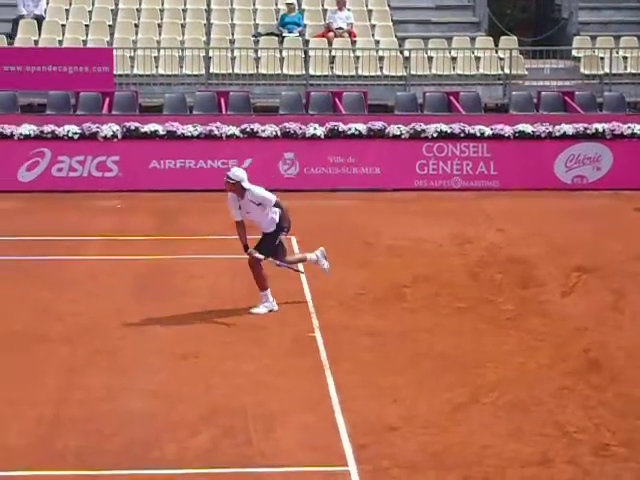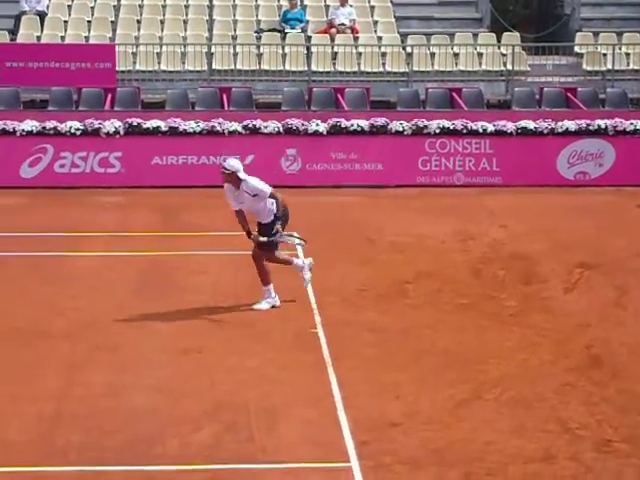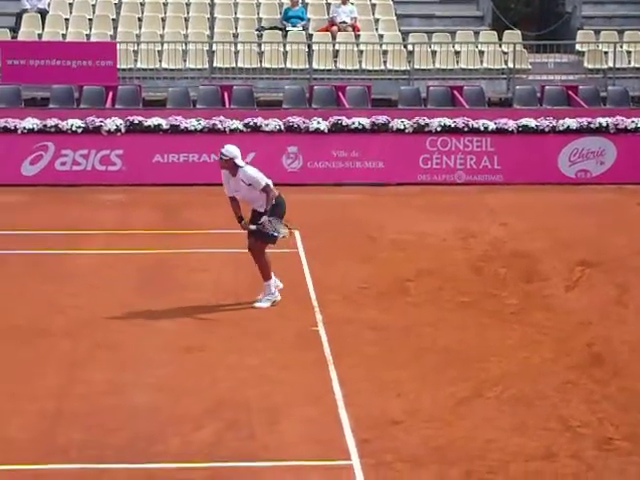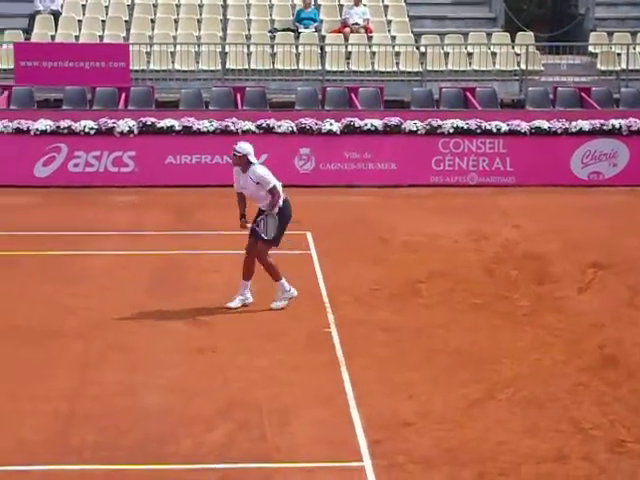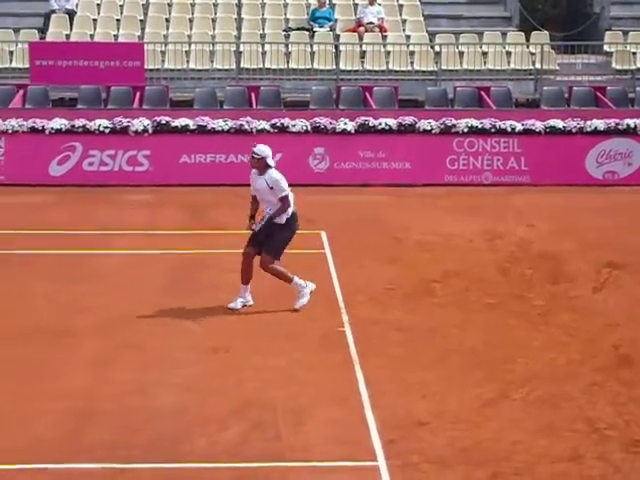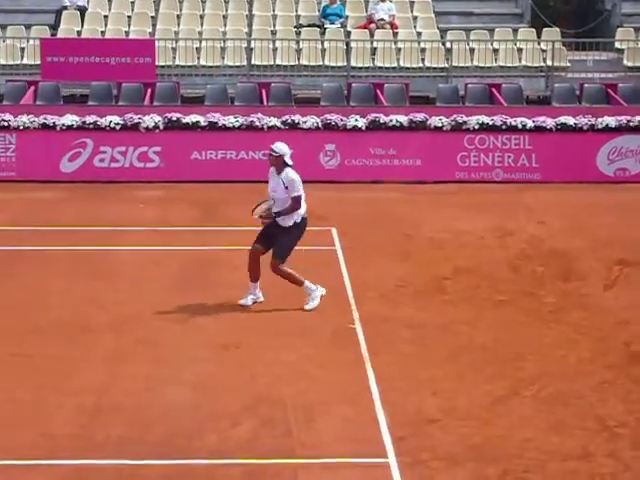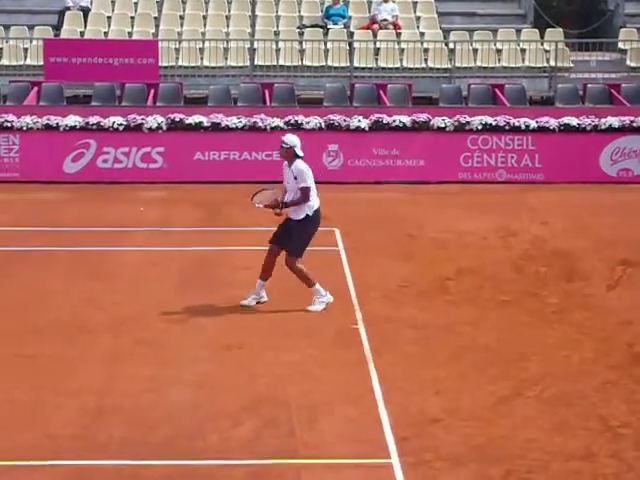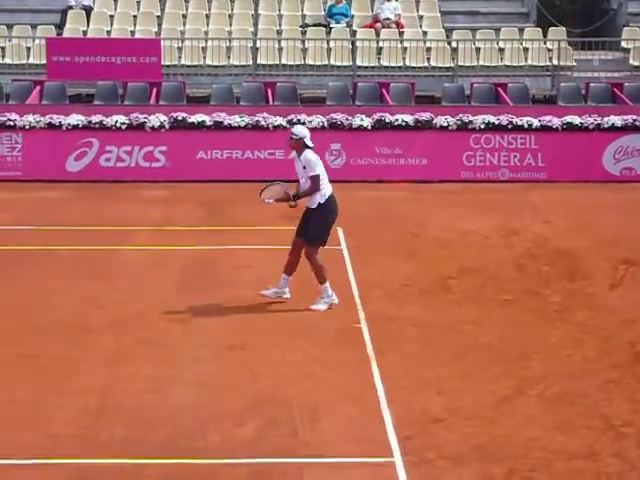
dt=0.1s
person 1, frame 1
left shoulder: (256, 193)
right shoulder: (232, 198)
left elbow: (281, 206)
right elbow: (239, 224)
left wrist: (284, 231)
right wrist: (246, 248)
left hip: (277, 226)
right hip: (269, 228)
left knee: (254, 261)
right knee: (281, 260)
left ankle: (268, 301)
right ankle: (317, 256)
person 1, frame 2
left shoulder: (252, 184)
right shoulder: (228, 189)
left elbow: (278, 198)
right elbow: (239, 213)
left wrist: (279, 222)
right wrist: (249, 233)
left hip: (277, 216)
right hip: (265, 220)
left knee: (257, 254)
right knee: (267, 256)
left ankle: (270, 297)
right ankle: (302, 264)
person 1, frame 3
left shoulder: (249, 173)
right shoulder: (225, 174)
left elbow: (270, 192)
right elbow: (233, 199)
left wrist: (267, 213)
right wrist: (240, 219)
left hip: (274, 206)
right hip: (259, 208)
left knee: (258, 247)
right knee: (253, 247)
left ankle: (271, 293)
right ankle: (272, 283)
person 1, frame 4
left shoulder: (260, 172)
right shoulder: (237, 171)
left elbow: (276, 195)
right elbow: (241, 196)
left wrist: (265, 214)
right wrist: (242, 217)
left hip: (280, 210)
right hip: (264, 211)
left knee: (260, 252)
right knee: (250, 250)
left ankle: (286, 291)
right ankle: (244, 294)
person 1, frame 5
left shoulder: (275, 177)
right shoulder: (254, 174)
left elbow: (286, 205)
right elbow: (255, 199)
left wrist: (268, 219)
right wrist: (252, 219)
left hip: (285, 221)
right hip: (269, 219)
left knee: (266, 263)
right knee: (247, 254)
left ankle: (303, 287)
right ankle: (244, 297)
person 1, frame 6
left shoulder: (292, 177)
right shoulder: (273, 172)
left elbow: (296, 205)
left wrist: (274, 214)
right wrist: (268, 216)
left hip: (293, 224)
right hip: (277, 223)
left knee: (276, 265)
right knee: (254, 253)
left ankle: (314, 291)
right ankle: (254, 293)
person 1, frame 7
left shoulder: (301, 168)
right shoulder: (286, 165)
left elbow: (305, 198)
left wrist: (282, 205)
right wrist: (280, 205)
left hip: (308, 218)
right hip: (294, 216)
left knee: (291, 262)
right knee: (272, 252)
left ankle: (322, 295)
right ankle: (259, 293)
person 1, frame 8
left shoulder: (309, 158)
right shoulder: (298, 157)
left elbow: (315, 187)
left wrist: (293, 197)
right wrist: (292, 197)
left hip: (325, 206)
right hip: (314, 206)
left knee: (310, 253)
right knee: (296, 246)
left ankle: (329, 296)
right ankle: (282, 288)
